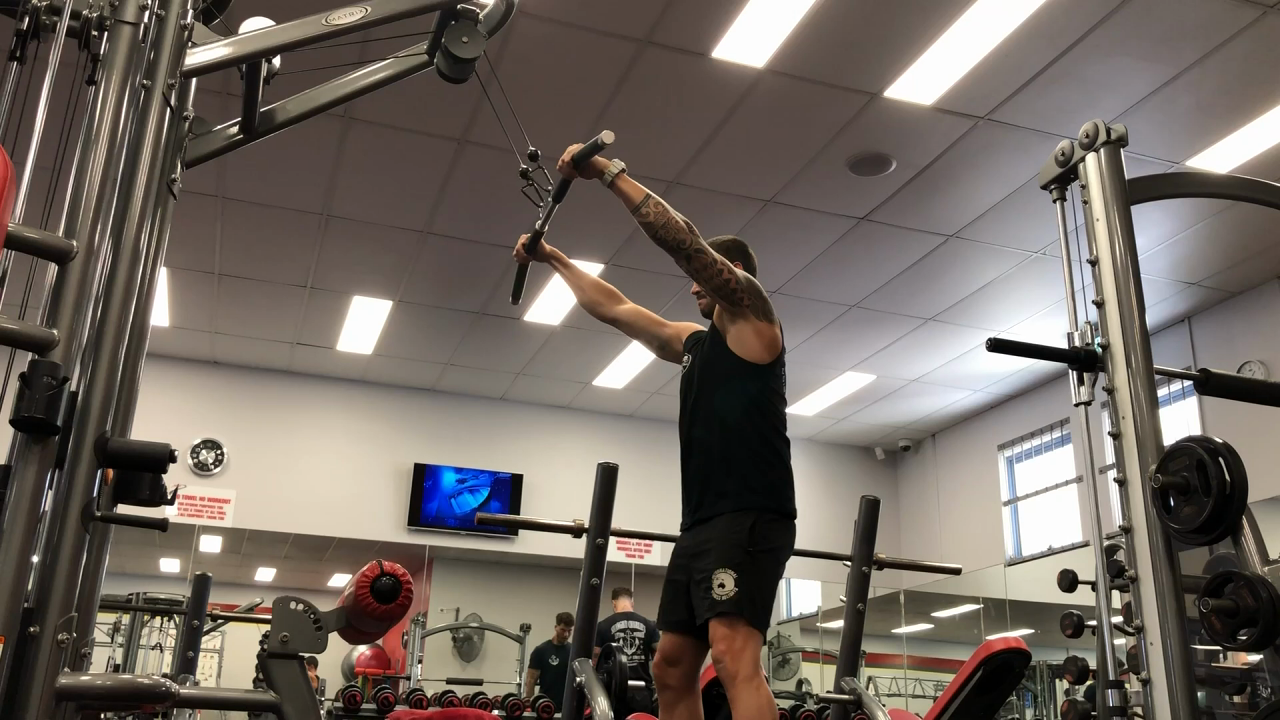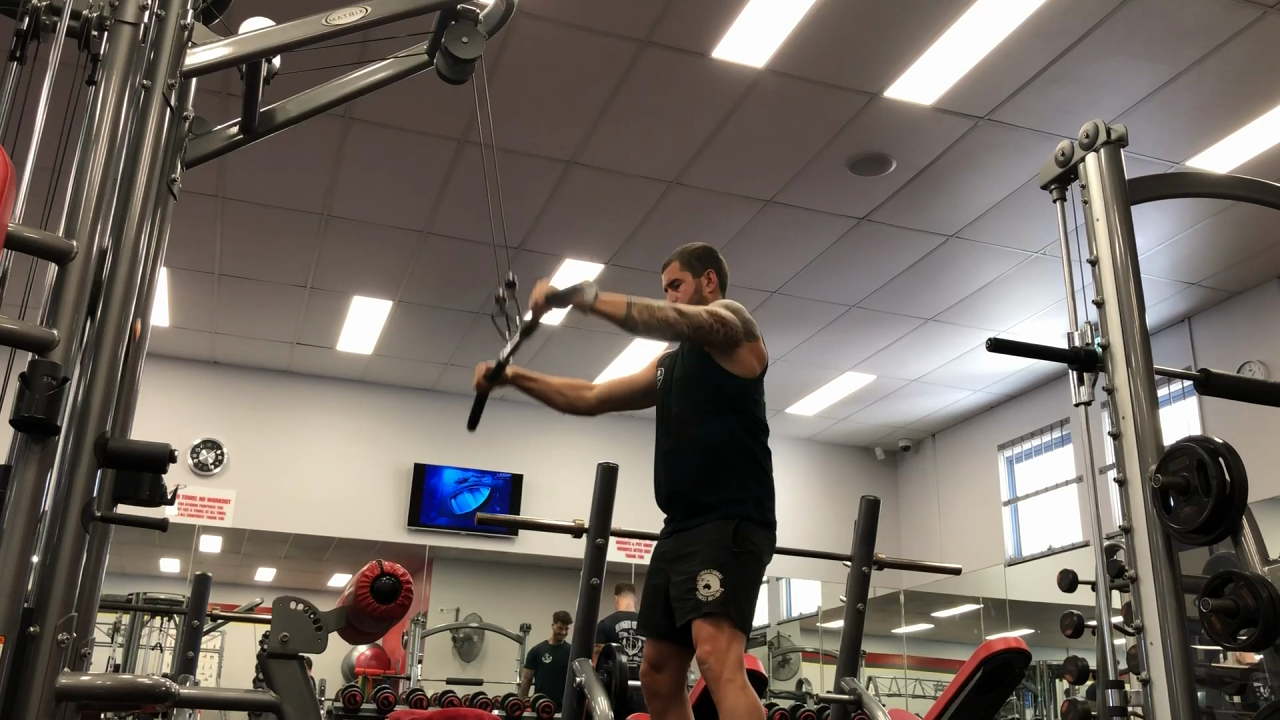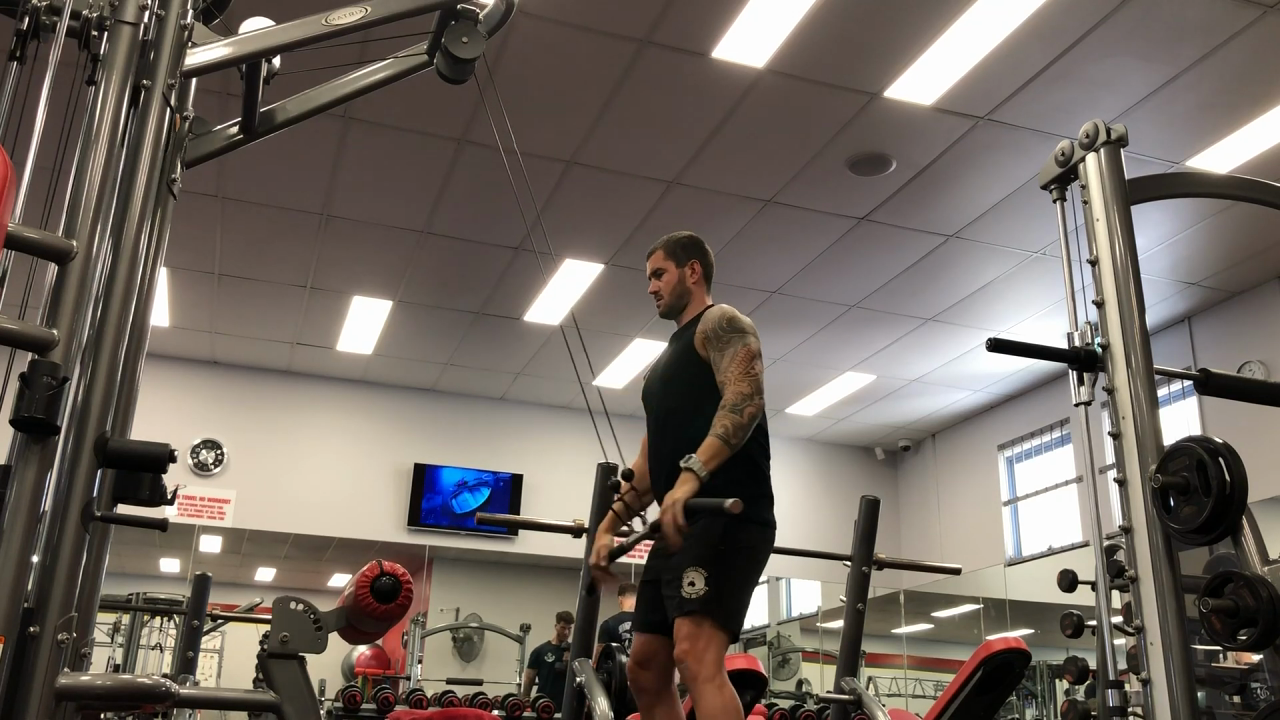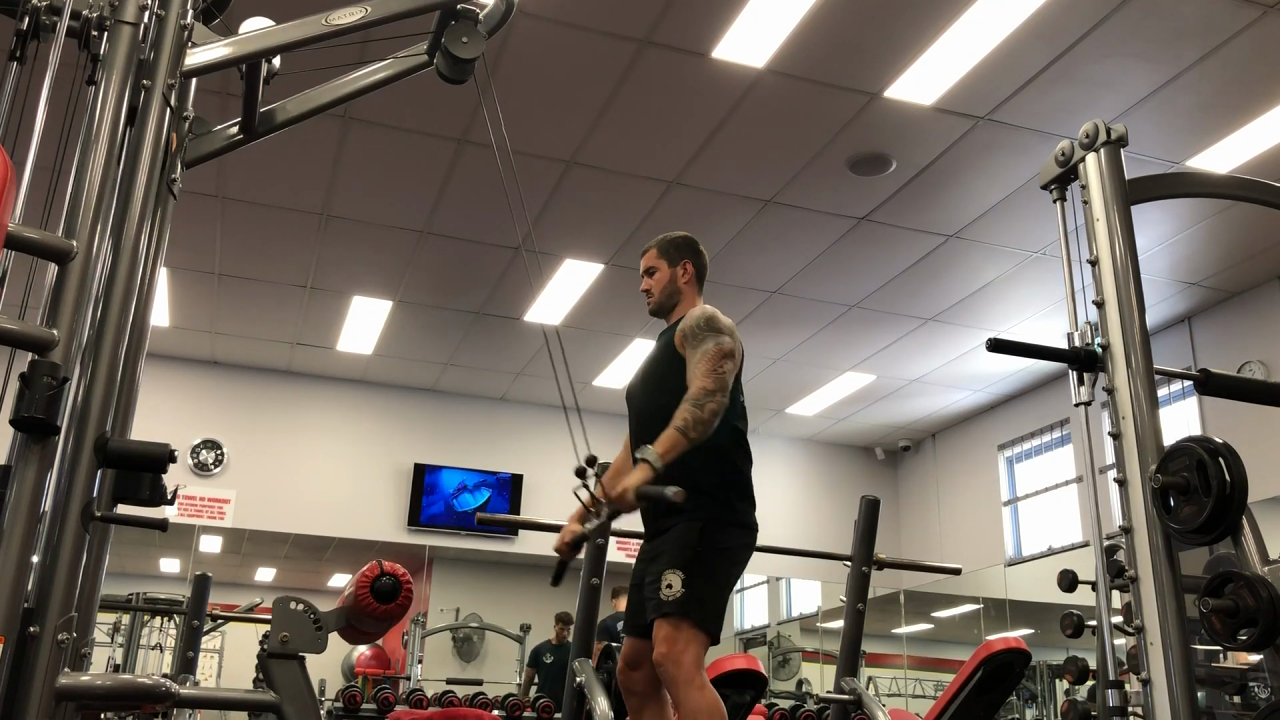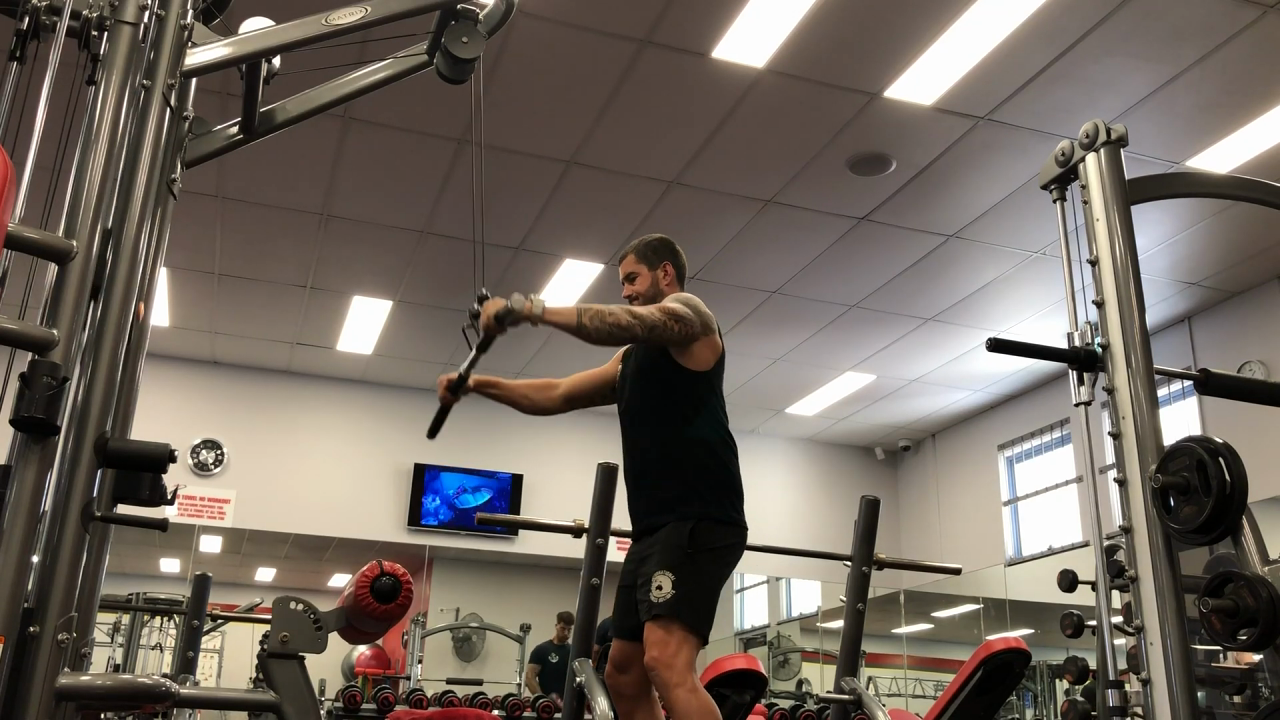
dt=0.7s
person 1, frame 1
left shoulder: (750, 315)
right shoulder: (693, 342)
left elbow: (684, 242)
right elbow: (614, 308)
left wrist: (608, 171)
right wrist: (556, 260)
left hip: (749, 519)
right hip: (701, 525)
left knee: (734, 658)
right knee: (672, 668)
person 1, frame 2
left shoulder: (732, 323)
right shoulder: (669, 366)
left elbow: (672, 319)
right elbow: (591, 398)
left wrist: (580, 294)
right wrist: (515, 376)
left hip: (730, 523)
right hip: (681, 528)
left knee: (718, 658)
right knee: (659, 675)
person 1, frame 3
left shoulder: (721, 324)
right shoulder: (667, 359)
left elbow: (745, 399)
right elbow: (650, 457)
left wrist: (690, 477)
right wrist: (610, 524)
left hip: (725, 519)
right hip: (677, 527)
left knee: (696, 658)
right knee: (646, 667)
person 1, frame 4
left shoulder: (704, 324)
right shoulder: (661, 353)
left elbow: (708, 397)
right elbow: (631, 454)
left wrist: (649, 465)
right wrist: (581, 517)
left hip: (707, 520)
right hip: (666, 527)
left knee: (675, 657)
right knee: (635, 671)
person 1, frame 5
left shoulder: (687, 314)
right shoulder: (633, 360)
left elbow: (622, 323)
right elbow: (558, 395)
left wrist: (526, 307)
right wrist: (477, 383)
left hip: (699, 521)
right hip: (655, 529)
left knee: (666, 662)
right knee: (624, 674)
